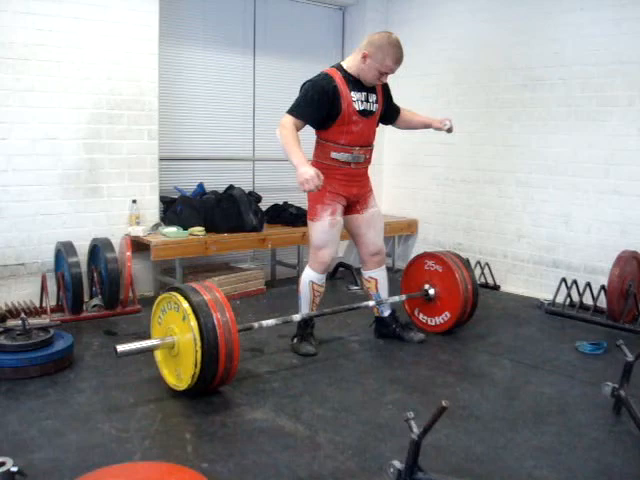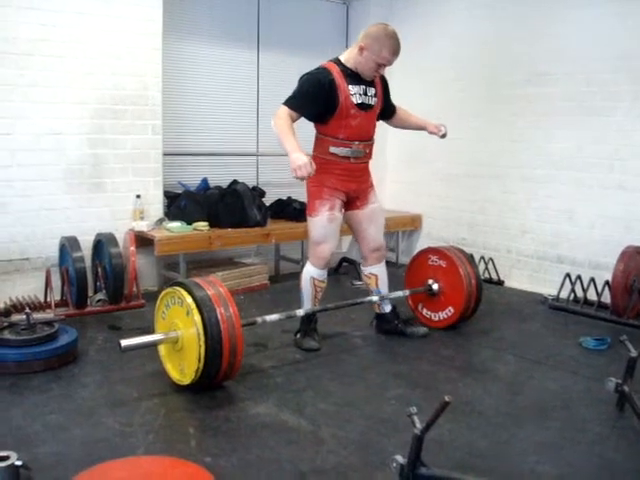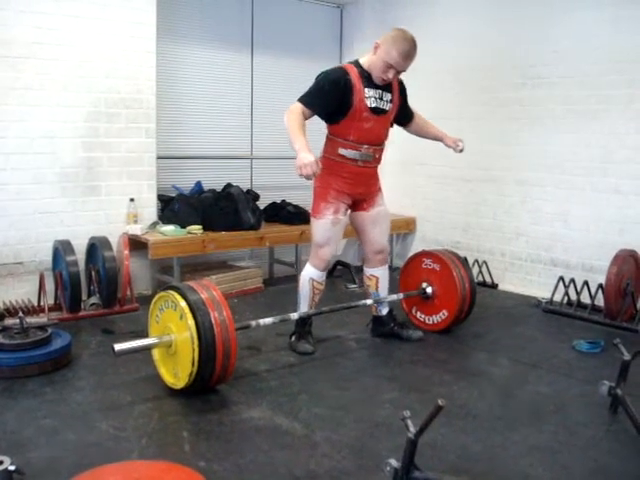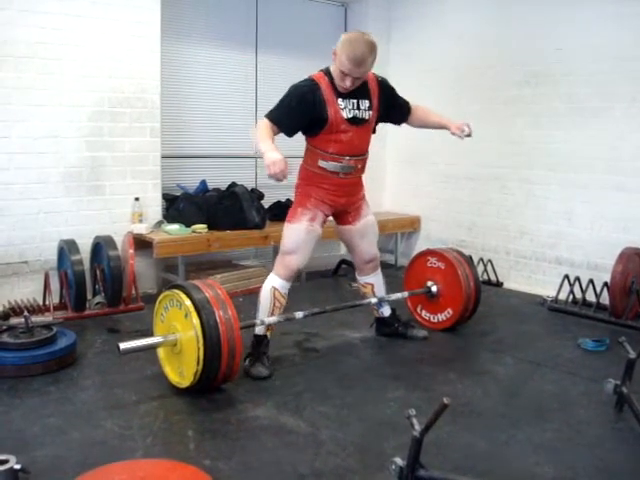
dt=1s
person 1, frame 1
left shoulder: (378, 88)
right shoulder: (324, 85)
left elbow: (395, 116)
right elbow: (286, 126)
left wrist: (432, 122)
right wrist: (301, 165)
left hip: (360, 184)
right hip: (327, 185)
left knee: (375, 253)
right knee: (321, 259)
left ankle: (385, 320)
right ankle: (303, 329)
person 1, frame 2
left shoulder: (378, 82)
right shoulder: (322, 79)
left elbow: (391, 114)
right elbow: (282, 117)
left wrist: (426, 125)
right wrist: (295, 152)
left hip: (361, 179)
right hip: (327, 180)
left knee: (376, 249)
right knee: (321, 254)
left ankle: (386, 315)
right ankle: (306, 324)
person 1, frame 3
left shoulder: (395, 88)
right shoulder: (338, 79)
left elbow: (409, 120)
right elbow: (295, 113)
left wrist: (443, 137)
right wrist: (302, 151)
left hip: (369, 183)
right hip: (334, 181)
left knee: (378, 252)
right knee: (322, 256)
left ankle: (383, 319)
right ankle: (302, 327)
person 1, frame 4
left shoulder: (378, 88)
right shoulder: (309, 91)
left elbow: (409, 112)
right elbow: (266, 126)
left wrist: (448, 123)
right wrist: (270, 152)
left hip: (353, 192)
right hip: (314, 191)
left knee: (369, 259)
right knee: (287, 265)
left ankle: (386, 320)
right ankle: (259, 345)
